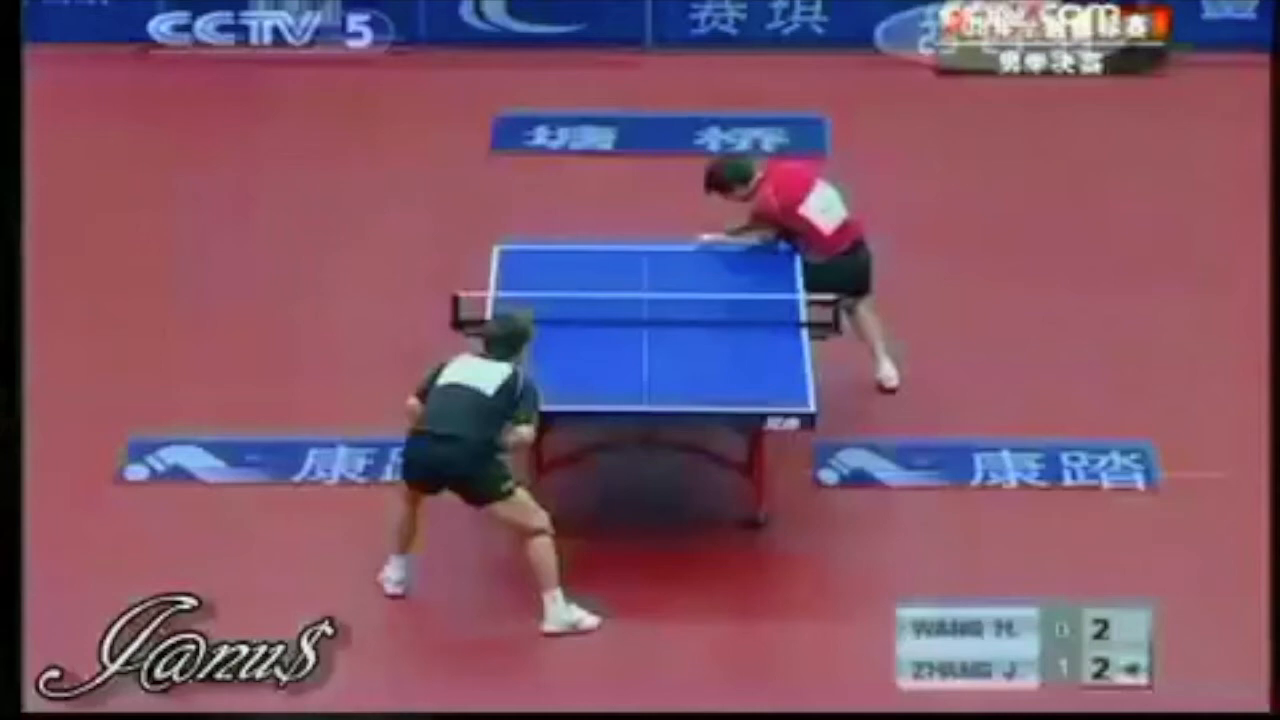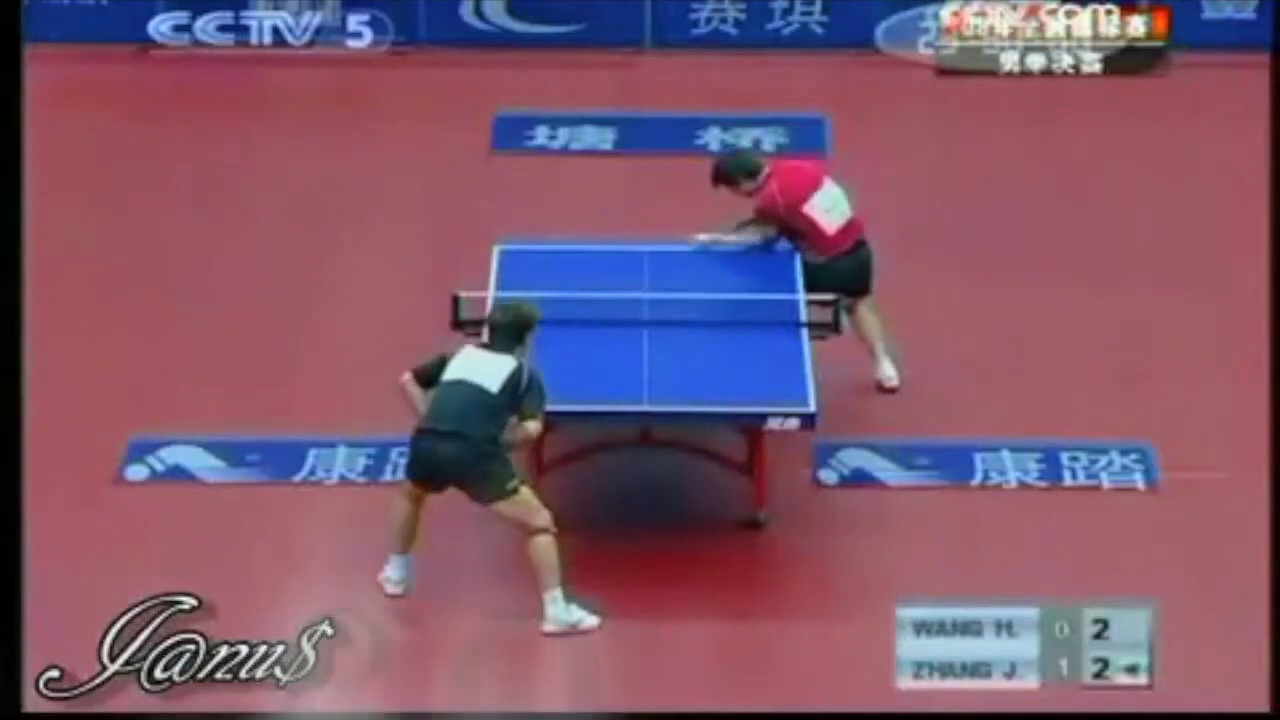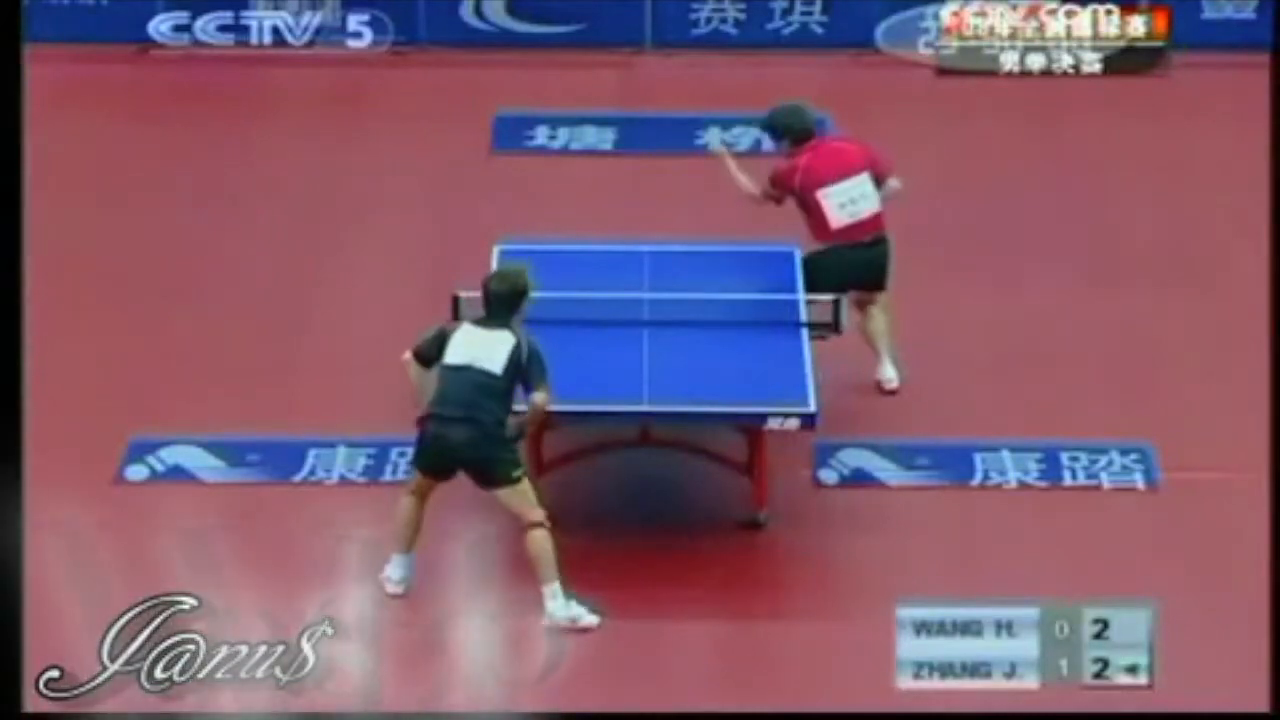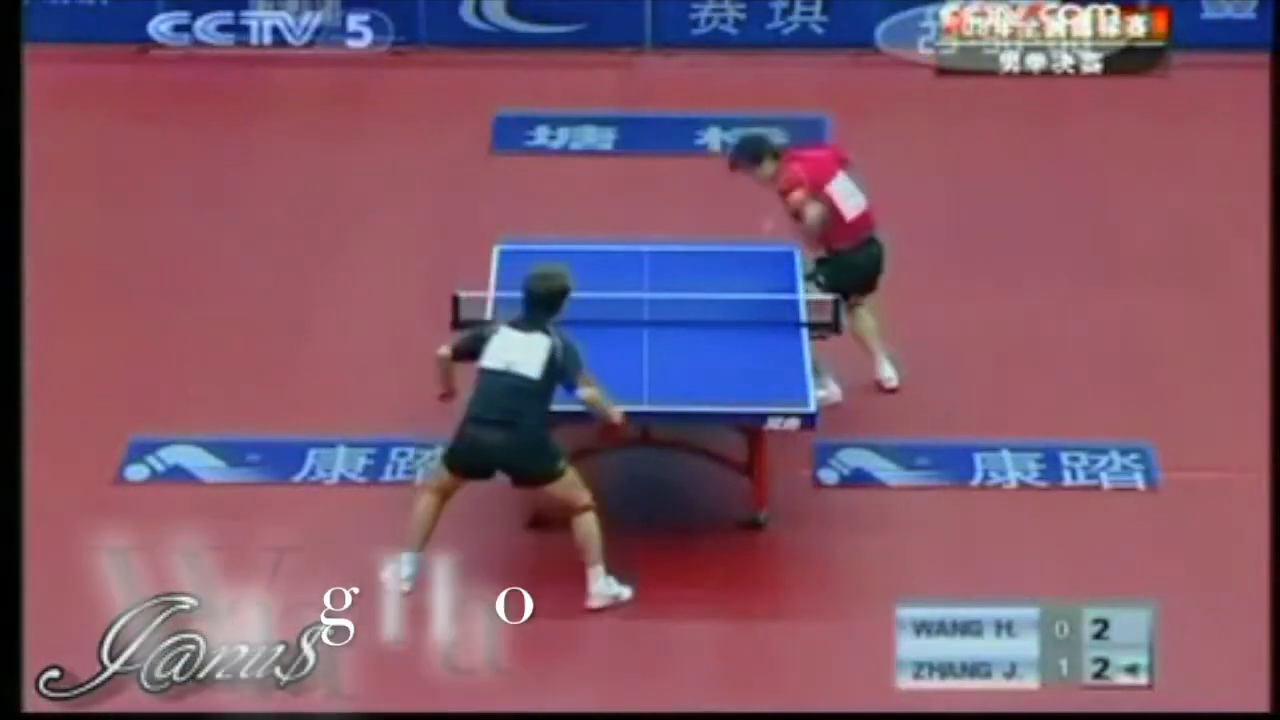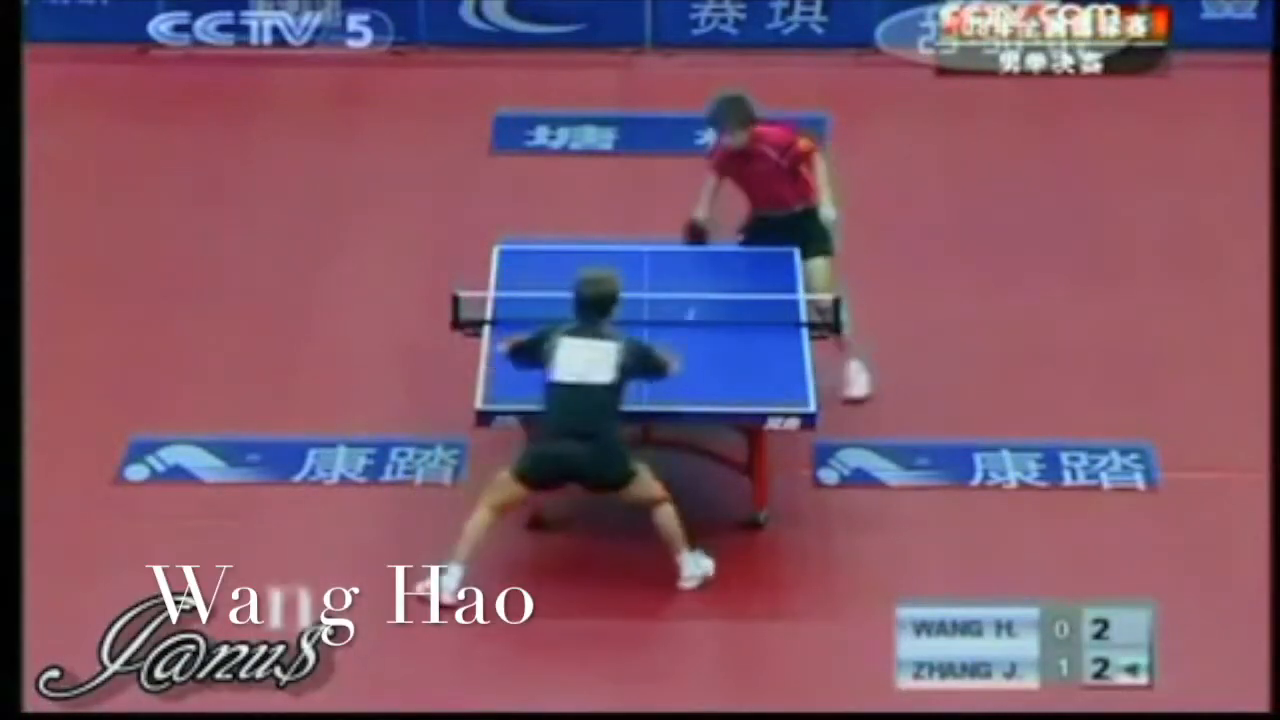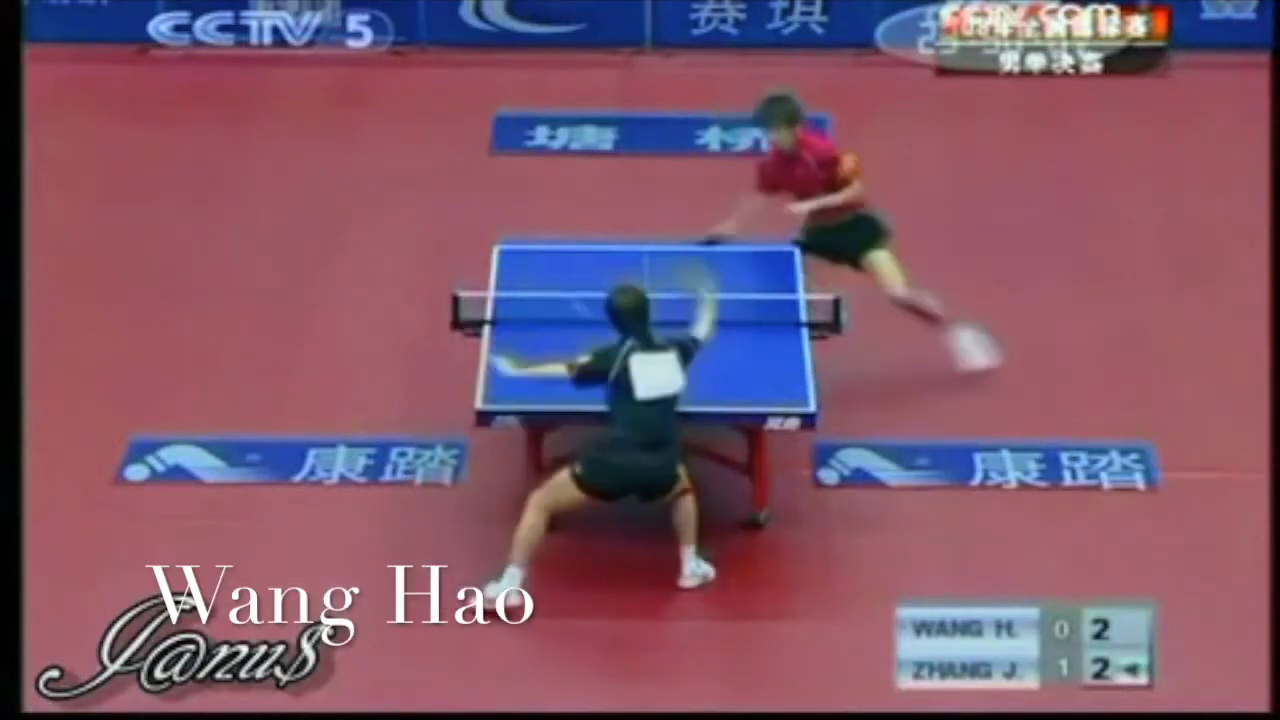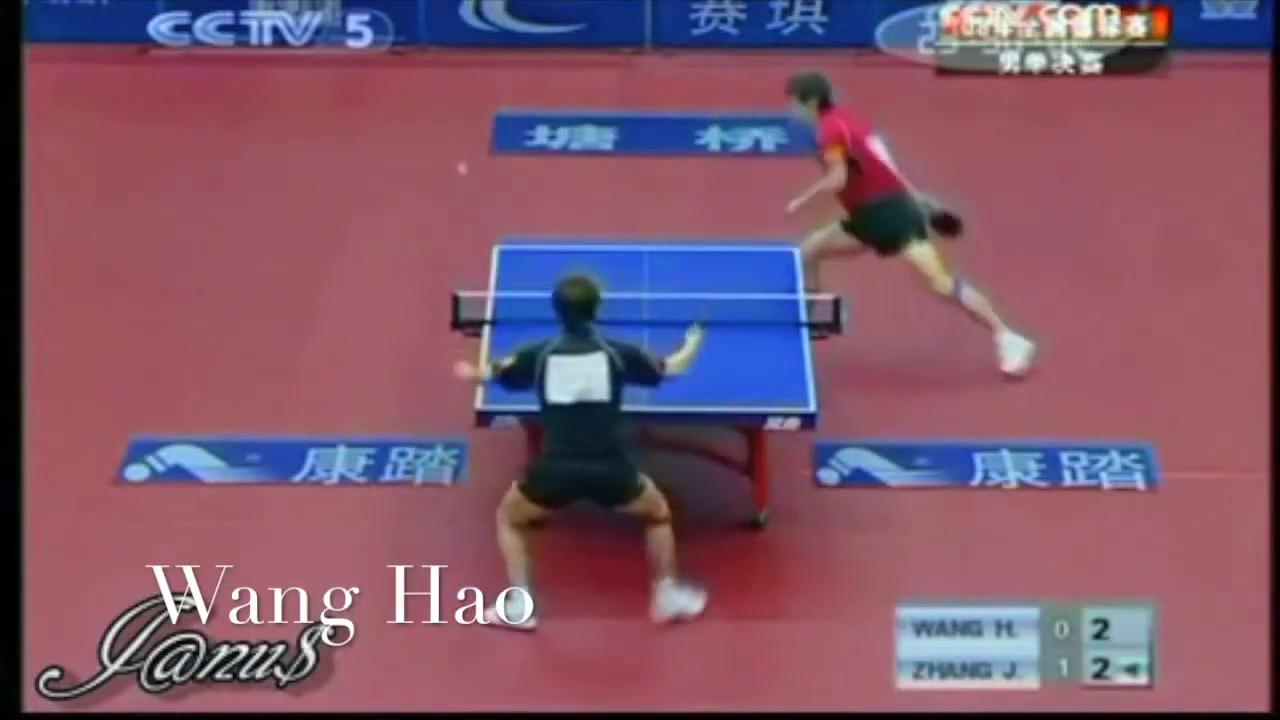
dt=0.4s
person 1, frame 1
left shoulder: (454, 363)
right shoulder: (519, 380)
left elbow: (413, 405)
right elbow: (524, 435)
left hip: (421, 448)
right hip: (470, 457)
left knee: (409, 496)
right knee: (537, 523)
left ankle: (395, 574)
right ankle: (557, 612)
person 1, frame 2
left shoulder: (459, 354)
right shoulder: (524, 373)
left elbow: (408, 380)
right elbow: (532, 429)
right wrist: (504, 441)
left hip: (427, 445)
right hip: (475, 454)
left knee: (410, 494)
right knee: (540, 522)
left ankle: (395, 574)
right ankle: (557, 611)
person 1, frame 3
left shoulder: (455, 331)
right shoulder: (523, 345)
left elbow: (411, 359)
right elbow: (540, 400)
left wrist: (425, 409)
right wrist: (521, 428)
left hip: (437, 431)
right hip: (484, 438)
left knee: (416, 492)
right knee: (534, 518)
left ankle: (397, 572)
right ankle: (556, 605)
person 1, frame 4
left shoulder: (493, 332)
right shoulder: (558, 345)
left elbow: (445, 355)
right elbow: (586, 393)
left wrist: (448, 387)
right wrist: (611, 413)
left hip: (475, 435)
right hip: (523, 442)
left knee: (434, 491)
right knee: (581, 504)
left ankle: (407, 569)
right ankle: (599, 586)
person 1, frame 5
left shoulder: (551, 338)
right shoulder: (627, 348)
left elbow: (507, 351)
right elbow: (669, 368)
left wrist: (525, 351)
right wrist: (661, 359)
left hip: (549, 449)
right hip: (599, 453)
left knee: (490, 505)
right knee: (656, 498)
left ankle: (449, 582)
right ankle: (689, 567)
person 1, frame 6
left shoulder: (616, 355)
right shoulder: (676, 350)
left elbow: (568, 371)
right elbow: (703, 332)
left wrist: (517, 370)
right wrist: (708, 303)
left hip: (614, 461)
right hip: (660, 465)
left knee: (539, 503)
right knee: (682, 489)
left ankle: (508, 585)
right ankle: (691, 566)
person 1, frame 7
left shoulder: (540, 354)
right shoulder: (617, 353)
left elbow: (492, 375)
right elbow: (671, 369)
left wrist: (470, 374)
right wrist: (693, 344)
left hip: (556, 467)
right hip: (608, 466)
left knee: (508, 519)
right knee: (659, 515)
left ankle: (518, 606)
right ankle: (669, 596)
person 2, frame 1
left shoulder: (765, 203)
right shoulder: (788, 167)
left elbow: (760, 237)
left wrist: (718, 238)
left hip: (828, 266)
right hip: (857, 249)
right knee: (858, 306)
right ankle: (885, 367)
person 2, frame 2
left shoulder: (770, 199)
right shoulder: (798, 166)
left elbow: (760, 236)
left wrist: (714, 238)
left hip: (828, 267)
right hip: (859, 250)
right knee: (860, 306)
right ankle: (885, 368)
person 2, frame 3
left shoulder: (791, 170)
right shoulder: (856, 149)
left elbow: (758, 194)
right elbow: (893, 186)
left wrist: (727, 158)
left hip: (837, 257)
right hip: (876, 248)
right knee: (870, 304)
right ankle: (886, 369)
person 2, frame 4
left shoulder: (789, 180)
right shoulder: (818, 154)
left elbow: (814, 216)
right elbow: (840, 161)
left wrist: (811, 239)
left hip: (846, 257)
right hip: (871, 248)
right knee: (856, 306)
left ankle: (825, 386)
right ankle: (884, 369)
person 2, frame 5
left shoulder: (779, 140)
right shoulder: (723, 152)
left elbow: (814, 158)
right elbow: (715, 174)
left wrist: (823, 202)
right wrist: (702, 212)
left hip: (803, 221)
right hip: (764, 225)
left knee: (822, 301)
left ankle: (851, 367)
person 2, frame 6
left shoulder: (822, 151)
right shoulder: (773, 163)
left elbow: (855, 189)
right elbow: (764, 196)
left wrist: (812, 204)
right wrist: (731, 225)
left hip: (855, 225)
right hip: (818, 231)
left knee: (898, 295)
left ankle: (960, 334)
person 2, frame 7
left shoulder: (831, 129)
right shoulder: (843, 122)
left elbow: (837, 179)
right elbow: (881, 164)
left wrist: (801, 200)
right wrist: (925, 203)
left hip: (891, 211)
right hip: (869, 213)
left knee: (942, 284)
right knee: (808, 253)
left ankle: (1007, 339)
